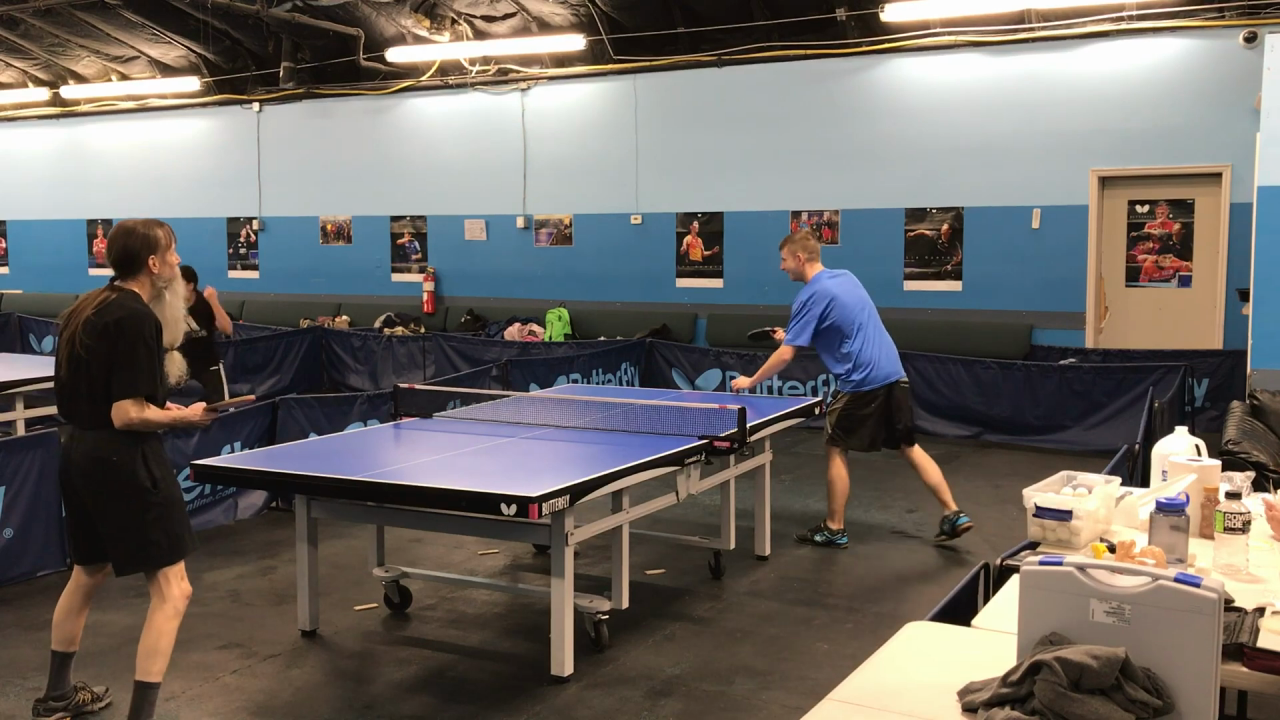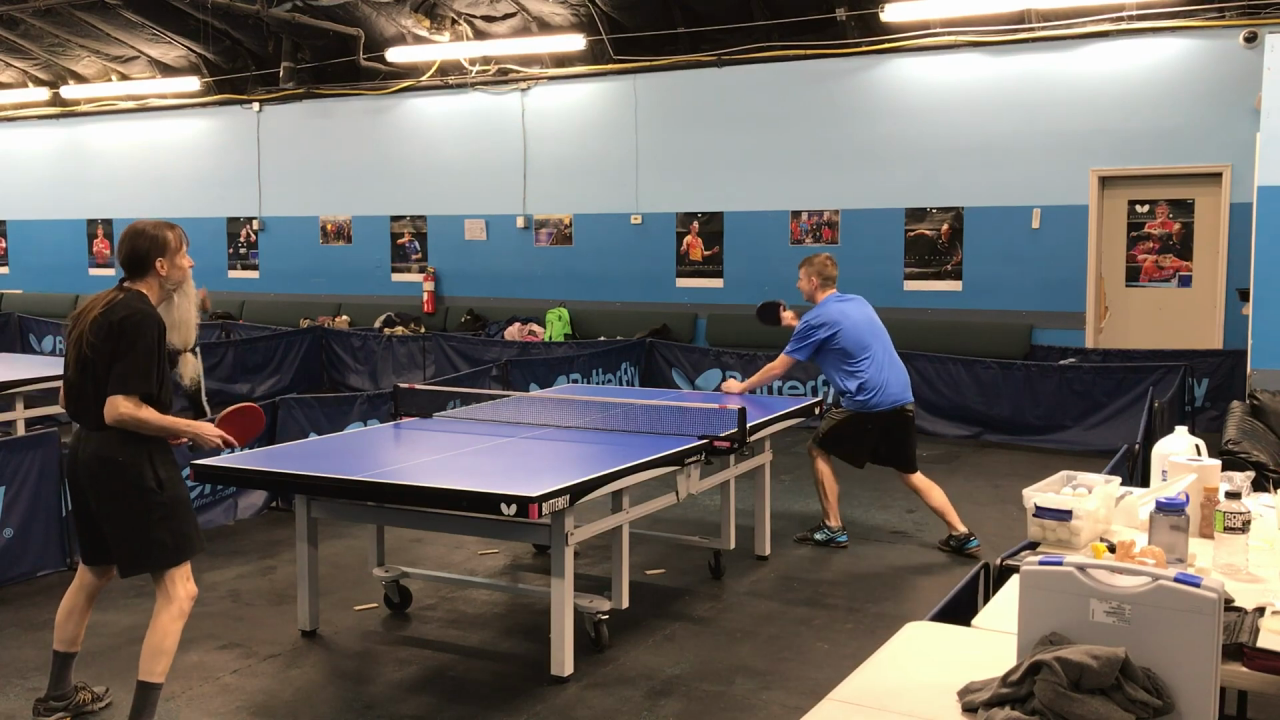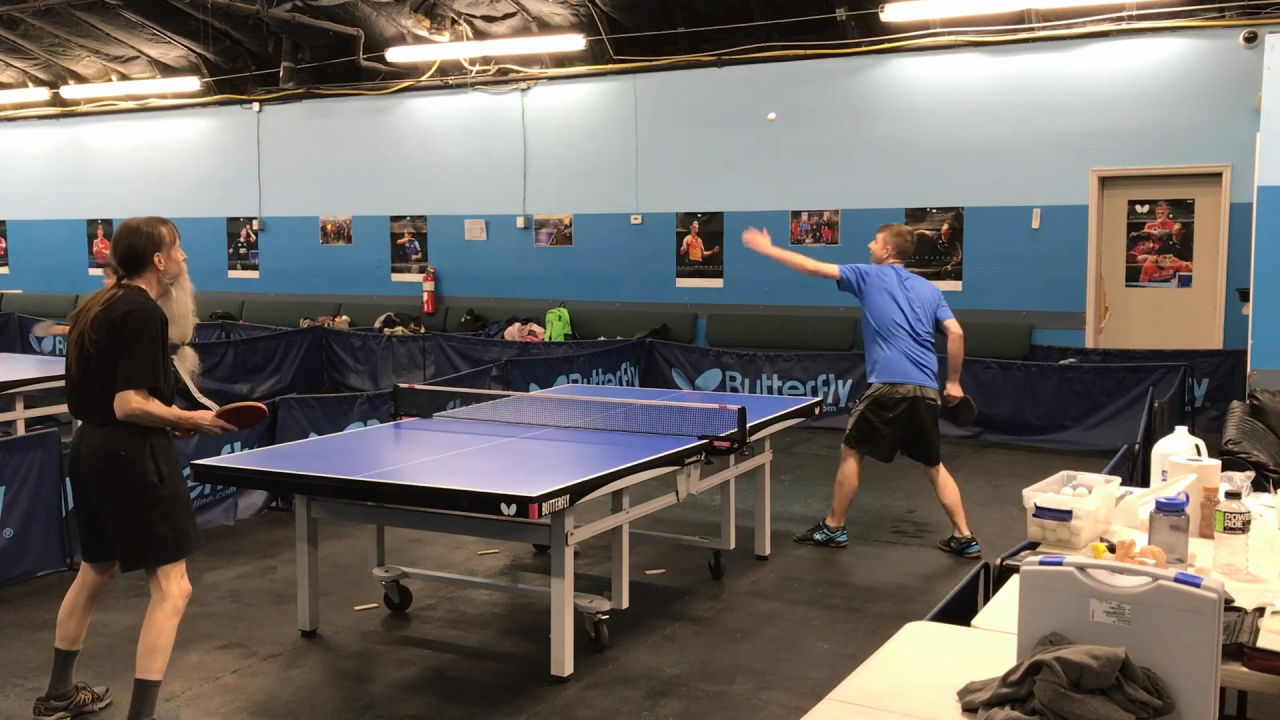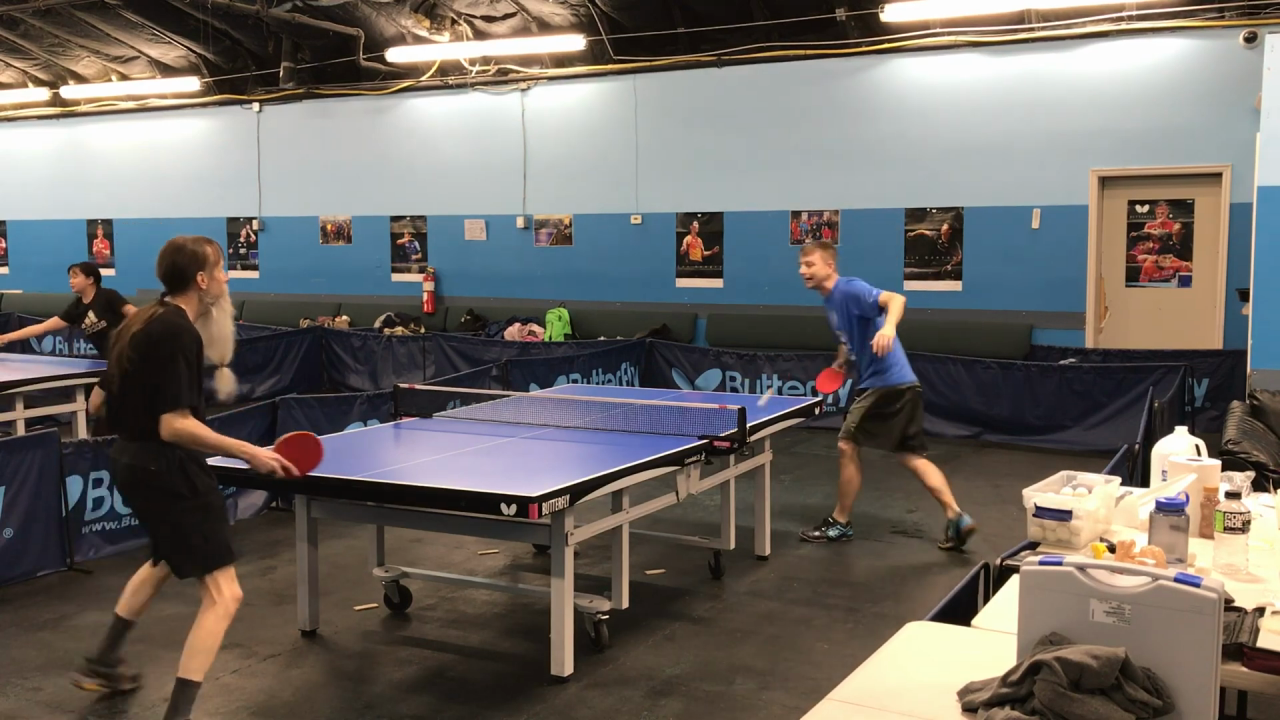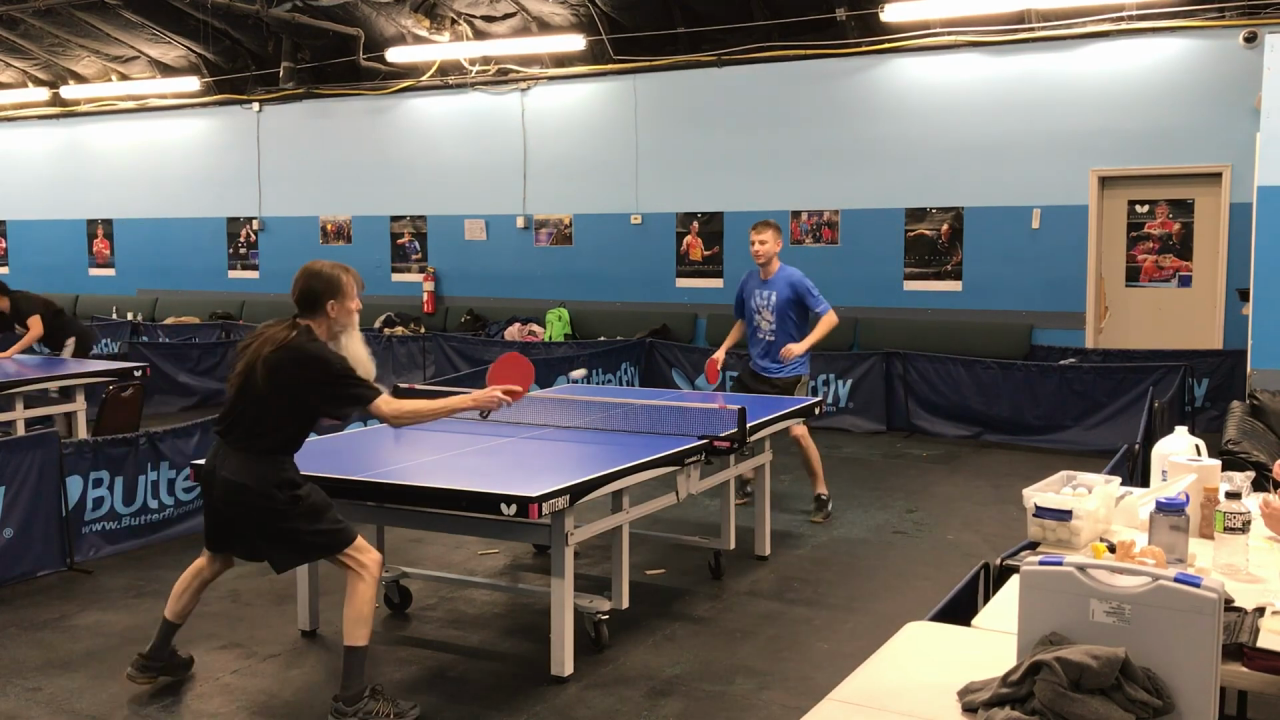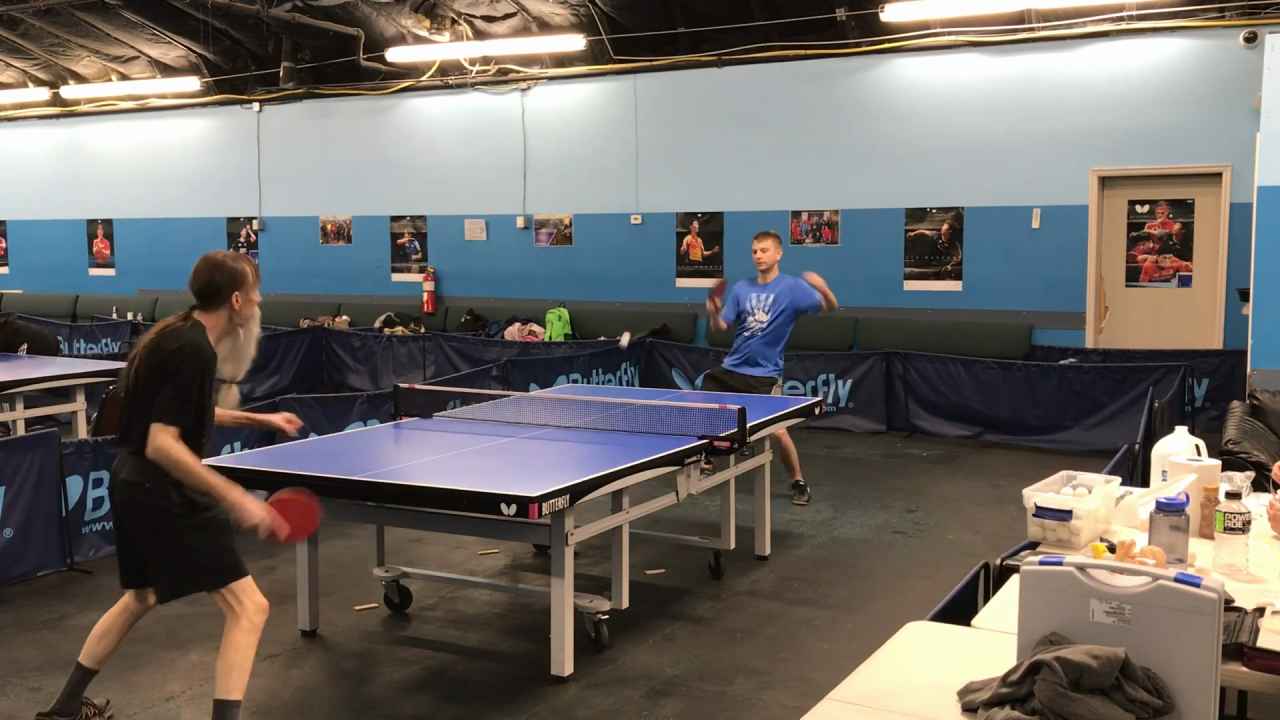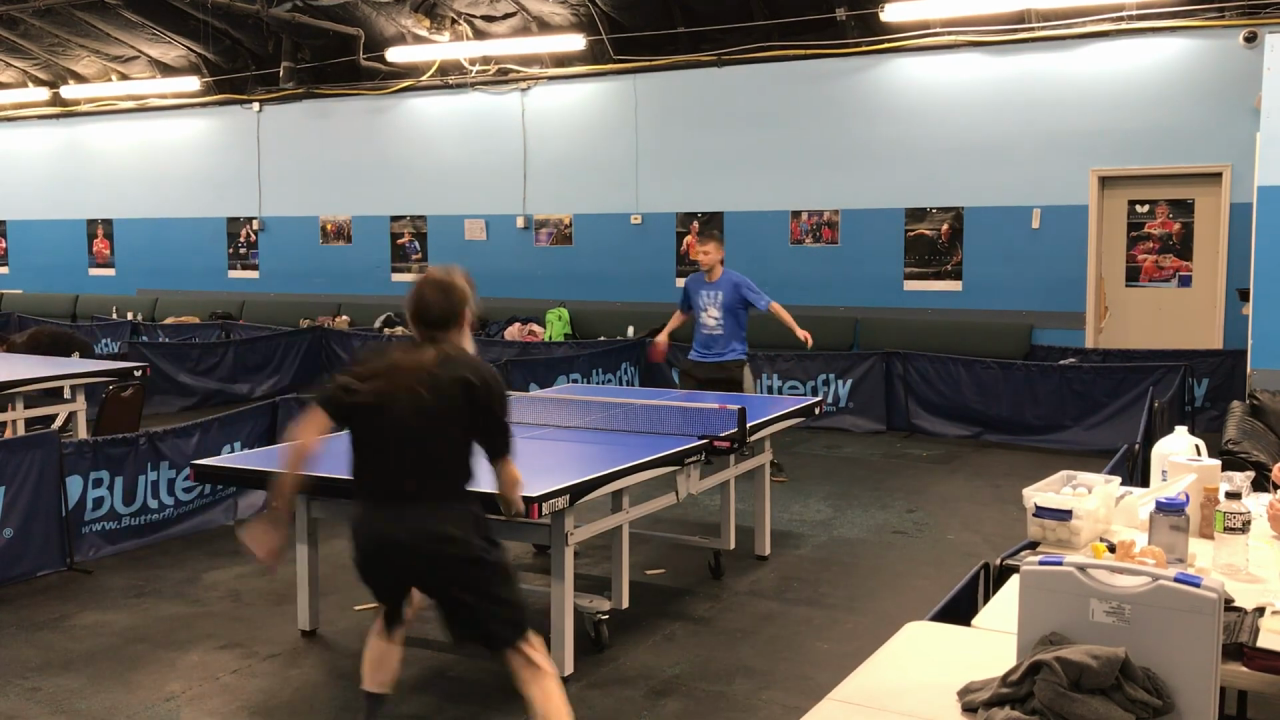
dt=0.7s
person 1, frame 1
left shoulder: (86, 309)
right shoulder: (136, 319)
right elbow: (128, 415)
left wrist: (156, 406)
right wrist: (185, 416)
left hip: (81, 453)
right hip: (123, 460)
left knee: (88, 572)
right knee: (173, 591)
person 1, frame 2
left shoulder: (97, 309)
right shoulder: (141, 320)
left elbow: (70, 398)
right elbow: (120, 411)
right wrist: (190, 429)
left hip: (89, 455)
right hip: (130, 463)
left knee: (94, 572)
right knee: (178, 591)
person 1, frame 3
left shoulder: (98, 306)
right shoulder: (143, 314)
right elbow: (130, 406)
left wrist: (167, 416)
right wrist: (192, 419)
left hip: (92, 449)
right hip: (131, 457)
left knee: (96, 571)
right knee: (172, 589)
person 1, frame 4
left shoulder: (143, 322)
right shoulder: (179, 333)
left elbow: (115, 402)
right elbow: (175, 427)
right wrist: (250, 453)
left hip: (132, 461)
right hip: (164, 469)
left knee: (168, 558)
right knee: (222, 595)
left ankle: (103, 662)
person 1, frame 5
left shoulder: (267, 336)
right shoulder: (315, 359)
left elbow: (240, 400)
right elbow: (392, 411)
right wrist: (477, 400)
left hip: (221, 470)
right hip: (264, 482)
left knee: (215, 559)
right knee: (365, 564)
left ankle: (156, 656)
person 1, frame 6
left shoulder: (176, 335)
right shoulder: (193, 349)
right elbow: (162, 445)
left wrist: (261, 419)
right wrist: (239, 500)
left hip: (132, 484)
right hip: (161, 492)
left knee: (140, 597)
right knee: (247, 606)
person 1, frame 7
left shoulder: (365, 369)
right shoulder: (477, 378)
left elbow: (304, 437)
right elbow: (509, 481)
left wrist: (274, 521)
right wrist: (515, 507)
left hip: (374, 532)
right hip: (449, 531)
left knee: (395, 611)
right knee: (529, 660)
person 2, frame 1
left shoulder: (810, 296)
right shoulder: (846, 278)
left elbow: (785, 355)
left wrist: (750, 381)
right wrist: (793, 336)
left hip: (861, 381)
right hip: (893, 373)
left knee: (836, 451)
right knee: (910, 448)
left ankle: (834, 529)
right ankle: (953, 515)
person 2, frame 2
left shoulder: (817, 319)
right shoulder: (858, 303)
left elbow: (778, 368)
left wrist: (741, 387)
left hip: (868, 404)
right hip: (902, 399)
left knee: (819, 451)
right knee: (911, 474)
left ankle: (833, 528)
right ankle: (962, 534)
person 2, frame 3
left shoulder: (870, 276)
right shoulder: (930, 289)
left elbow: (815, 267)
right elbow: (956, 333)
left wrist: (768, 249)
right wrist: (953, 381)
left hip: (888, 386)
right hip: (926, 388)
left knee: (851, 453)
right knee: (934, 466)
left ankle: (833, 528)
right ankle: (964, 538)
person 2, frame 4
left shoulder: (851, 289)
right shoulder: (831, 301)
left elbow: (896, 299)
left wrist: (888, 328)
right wrist: (841, 360)
left hip: (885, 382)
right hip: (901, 383)
left knee: (847, 446)
right knee: (913, 456)
left ankle: (840, 522)
right ankle: (956, 517)
person 2, frame 5
left shoulder: (794, 279)
right shoulder: (747, 281)
left elbow: (830, 317)
left wrist: (803, 345)
right wrist: (723, 349)
left hip: (789, 372)
right hip: (756, 369)
left knee: (798, 433)
left ankle: (821, 494)
right ankle: (747, 481)
person 2, frame 6
left shoulder: (793, 287)
right shoulder: (742, 288)
left elbow: (831, 306)
right elbow: (720, 326)
left wrist: (822, 289)
right wrist: (714, 310)
left hip: (764, 374)
right hip: (730, 368)
left knee: (776, 430)
left ankle: (799, 482)
person 2, frame 7
left shoulder: (736, 282)
right shoulder: (693, 281)
left elbow: (770, 306)
left wrist: (796, 329)
right wrist: (665, 332)
left hip: (731, 359)
right hip: (698, 359)
